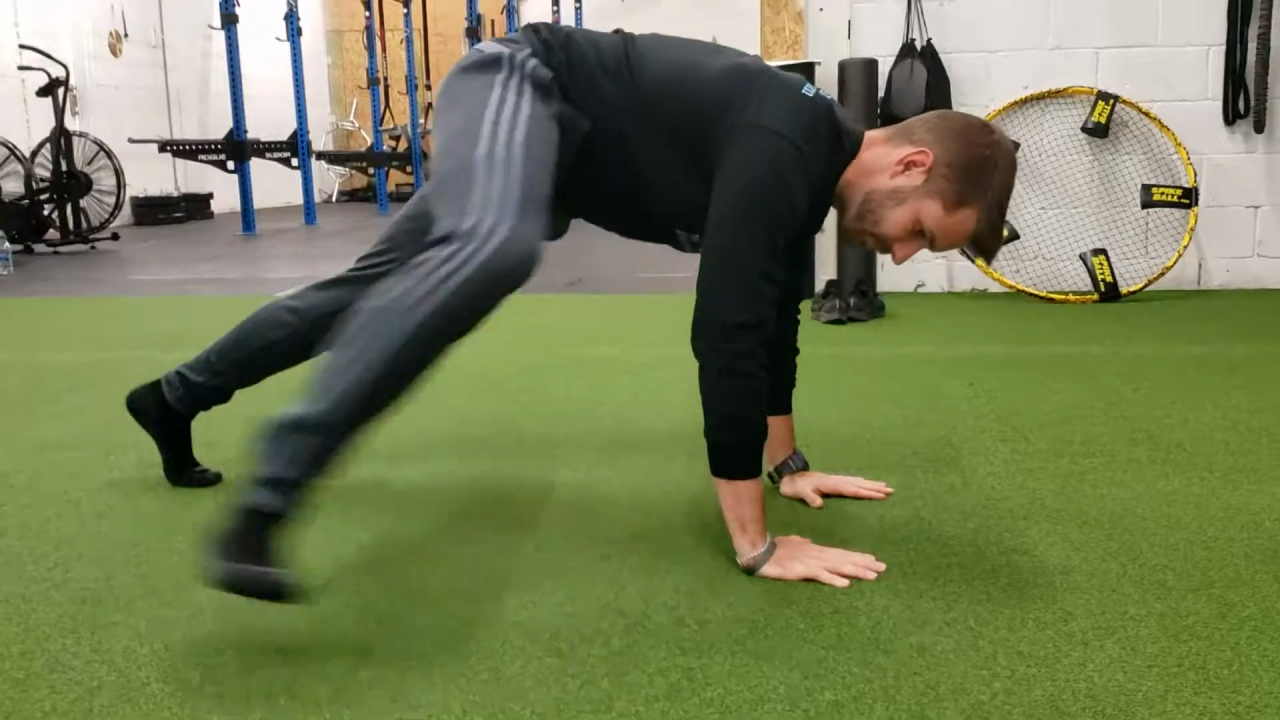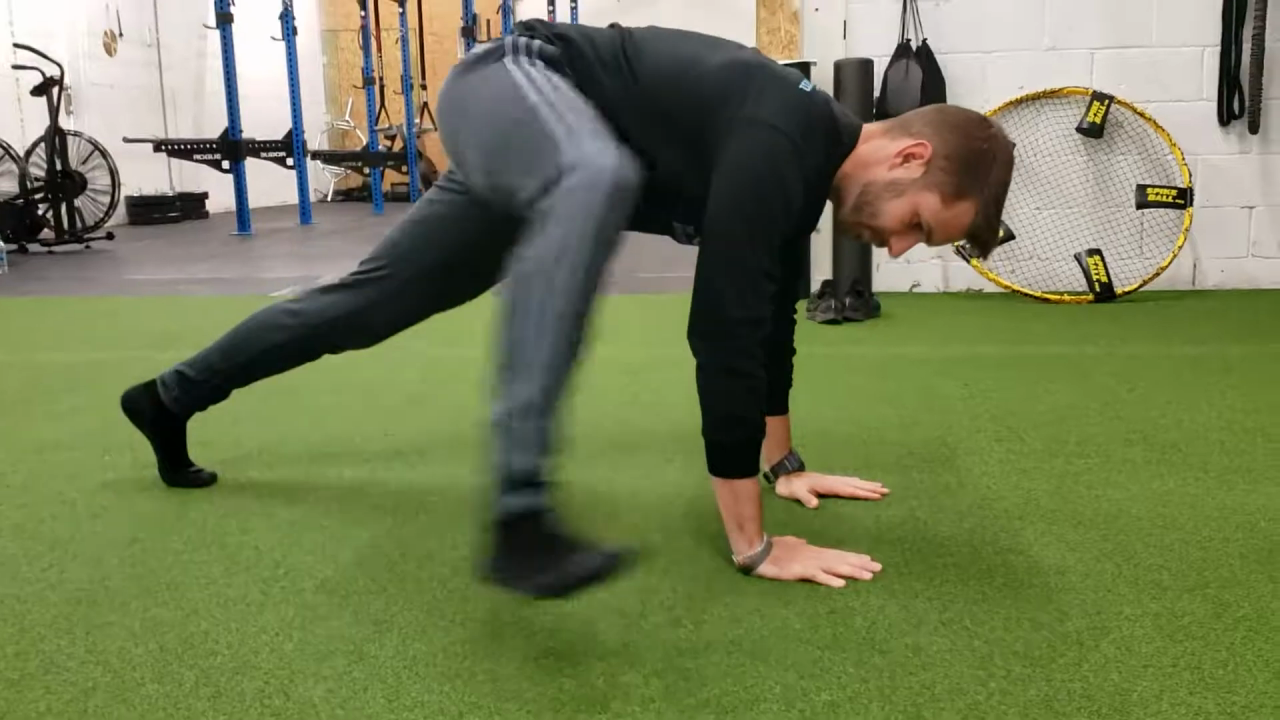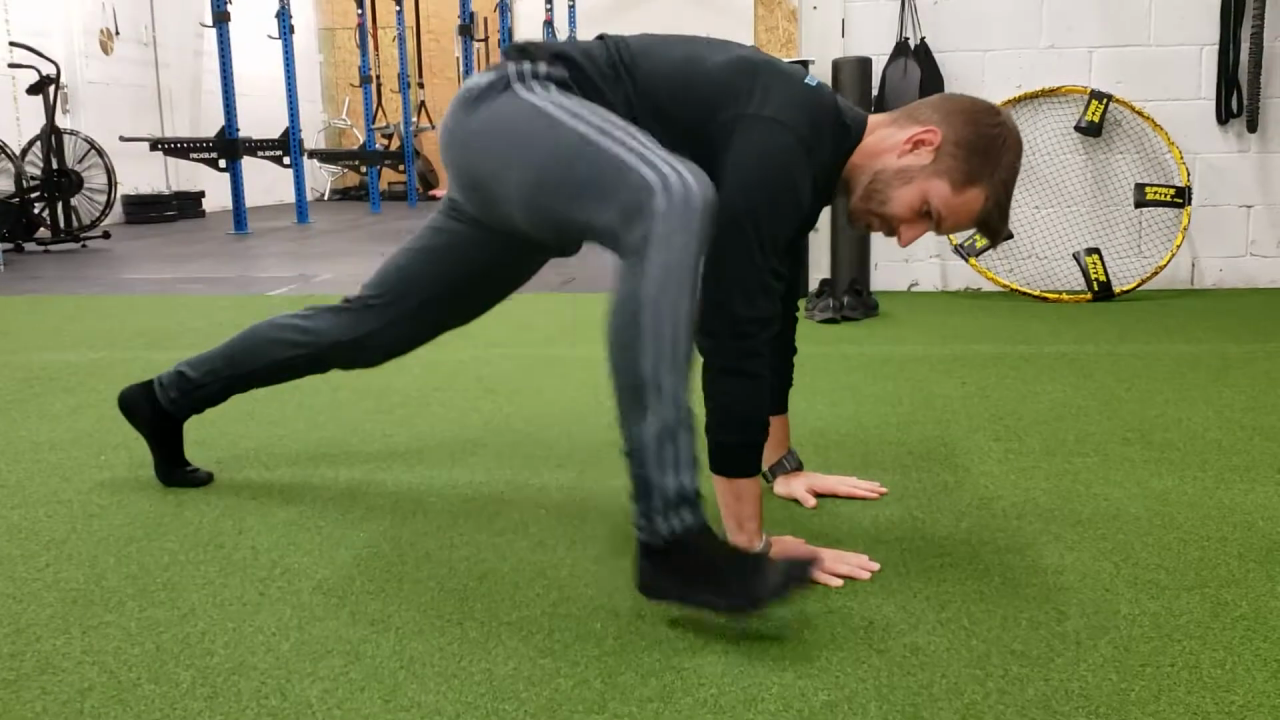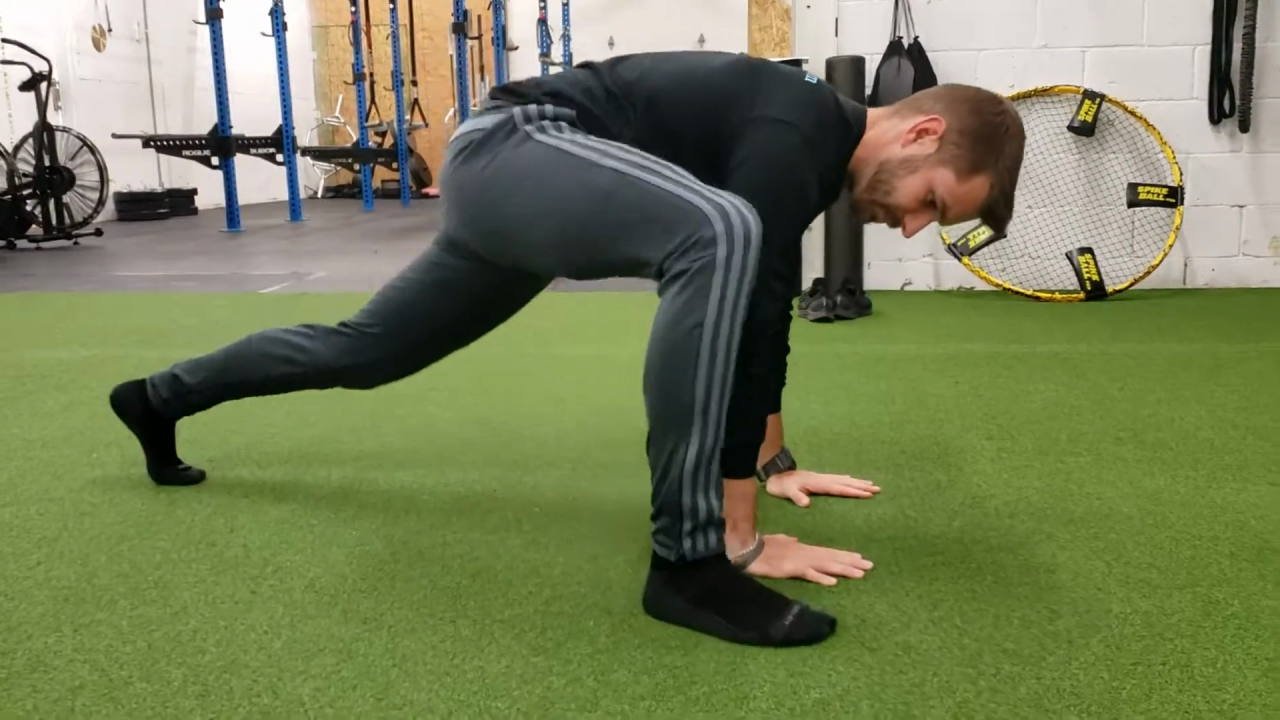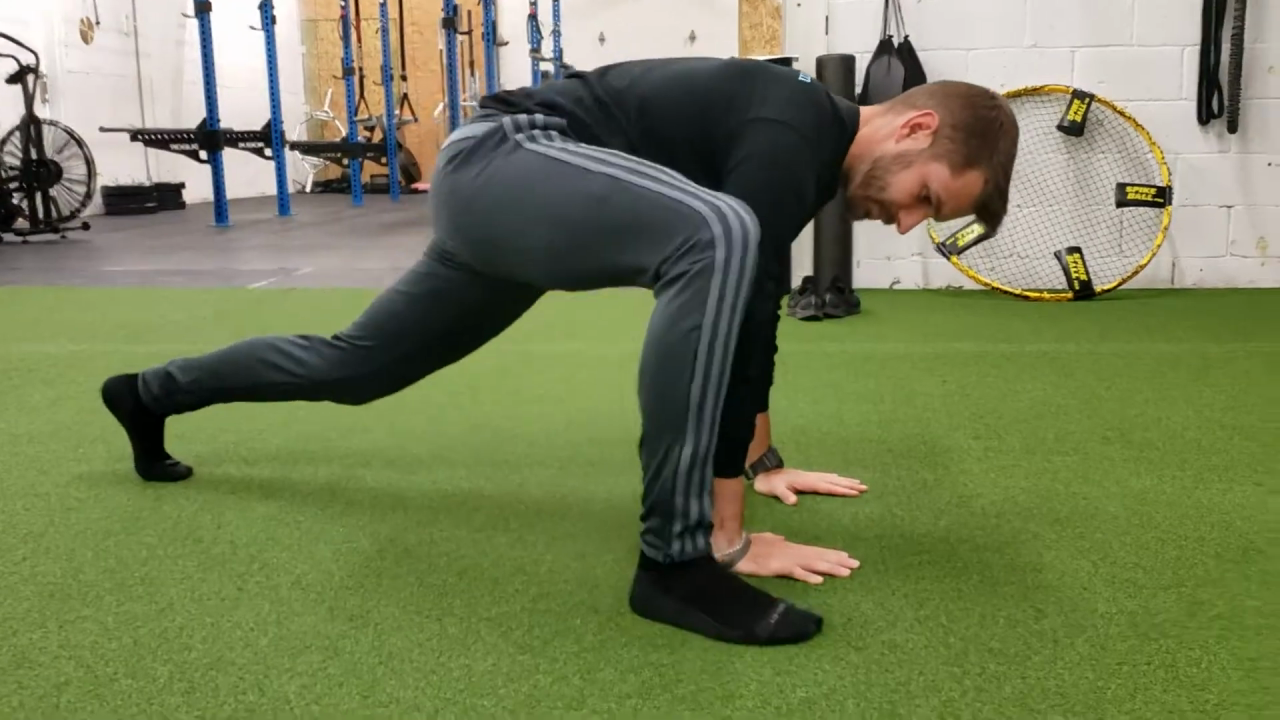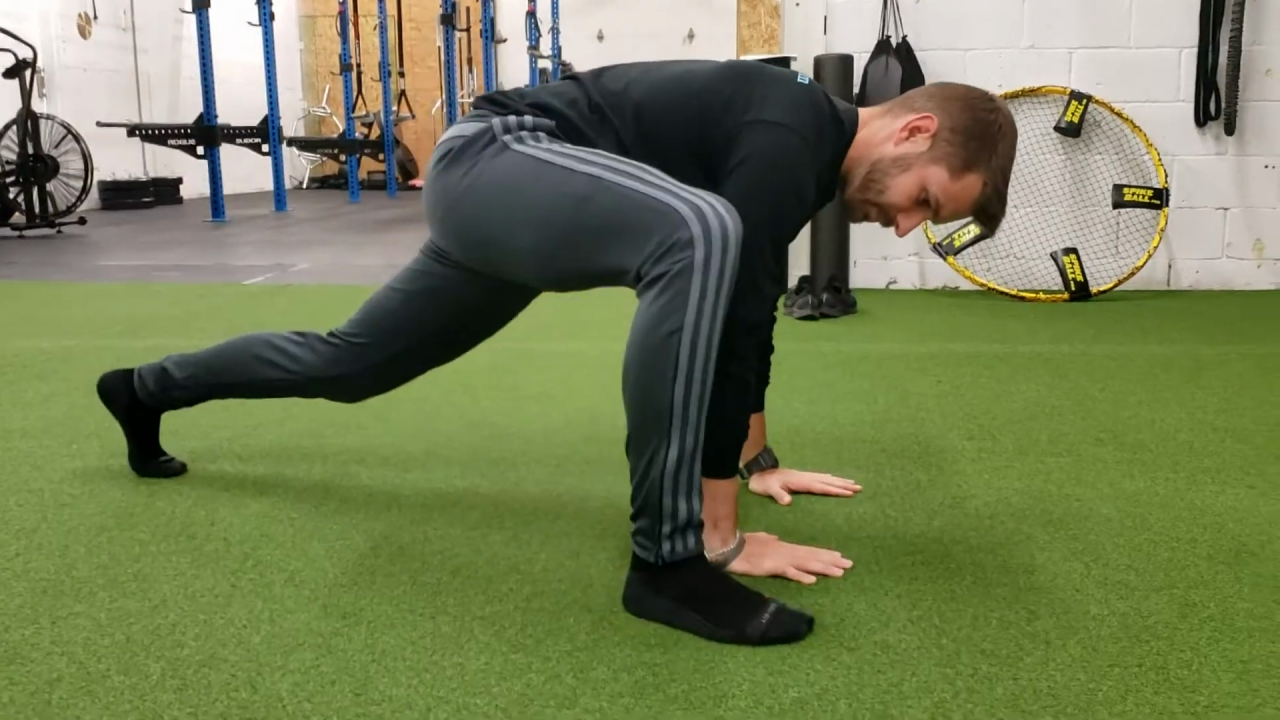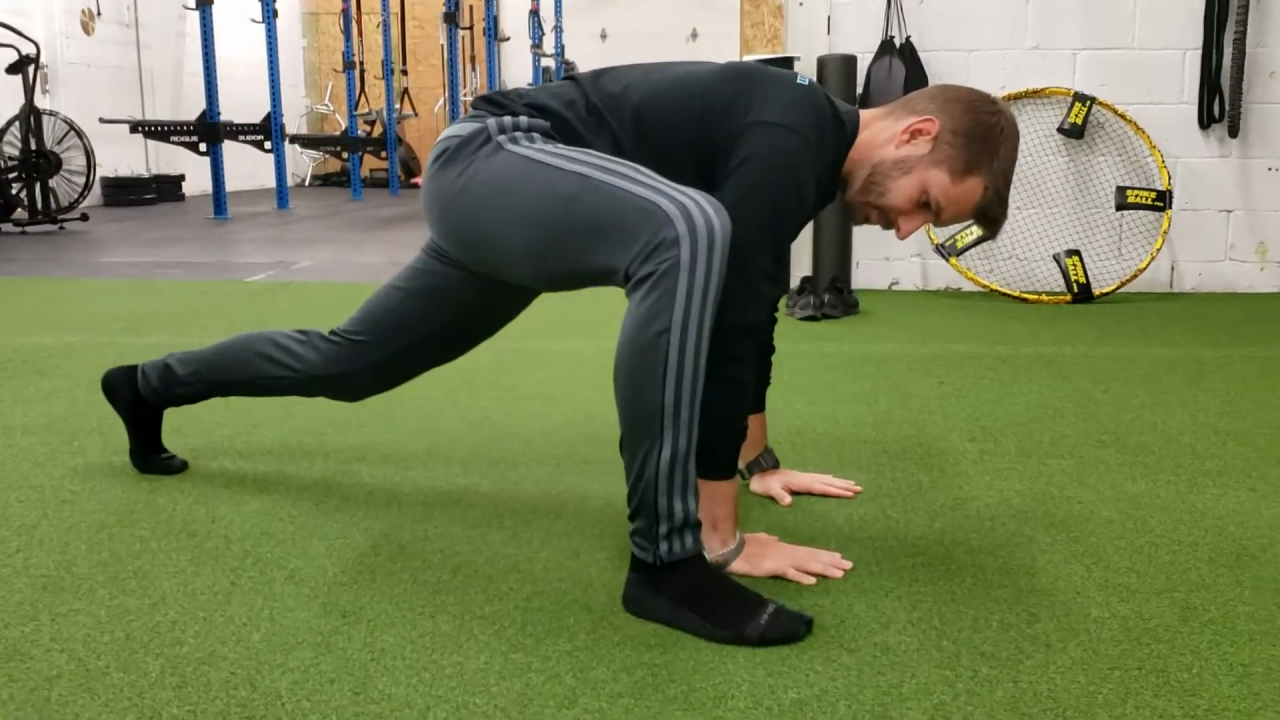
dt=0.1s
person 1, frame 1
left shoulder: (812, 163)
right shoulder: (782, 151)
left elbow: (773, 315)
right elbow: (728, 333)
left wrist: (788, 462)
right wrist: (754, 545)
left hip: (550, 130)
right hip: (512, 83)
left knee: (374, 290)
right knee: (487, 252)
left ankle: (173, 398)
right ankle: (268, 492)
person 1, frame 2
left shoulder: (806, 158)
right shoulder: (780, 147)
left elbow: (769, 312)
right elbow: (725, 330)
left wrist: (783, 461)
right wrist: (750, 543)
left hip: (539, 143)
left knee: (375, 296)
right knee: (599, 182)
left ankle: (170, 398)
right ankle: (520, 511)
person 1, frame 3
left shoulder: (809, 155)
right shoulder: (786, 138)
left elbow: (762, 304)
right elbow: (737, 317)
left wrist: (773, 461)
right wrist: (743, 525)
left hip: (529, 153)
right hip: (512, 107)
left knee: (372, 326)
right knee: (675, 202)
left ankle: (166, 401)
right ankle: (672, 534)
person 1, frame 4
left shoulder: (811, 143)
right shoulder: (794, 138)
left elbow: (761, 308)
right elbow: (741, 320)
left wrist: (770, 461)
right wrist: (740, 539)
left hip: (521, 181)
right hip: (510, 147)
left knee: (364, 347)
right knee: (722, 234)
left ankle: (158, 398)
right ankle: (689, 560)
person 1, frame 5
left shoulder: (802, 136)
right shoulder: (789, 135)
left elbow: (751, 307)
right elbow: (733, 296)
left wrist: (762, 460)
right wrist: (728, 538)
left hip: (509, 199)
right hip: (501, 160)
left knee: (355, 366)
right knee: (717, 234)
left ankle: (150, 395)
right ankle: (675, 561)
person 1, frame 6
left shoulder: (799, 134)
right shoulder: (789, 138)
left elbow: (749, 308)
right elbow: (728, 325)
left wrist: (759, 460)
right wrist: (722, 538)
left hip: (500, 196)
right hip: (492, 159)
left knee: (349, 361)
right knee: (704, 233)
left ankle: (145, 391)
right ankle: (667, 559)
person 1, frame 7
left shoulder: (802, 140)
right shoulder: (789, 142)
left elbow: (747, 310)
right elbow: (725, 325)
left wrist: (759, 459)
right wrist: (719, 537)
left hip: (505, 198)
right hip: (489, 159)
left knee: (349, 364)
right knee: (687, 231)
left ankle: (147, 386)
right ankle: (666, 559)
